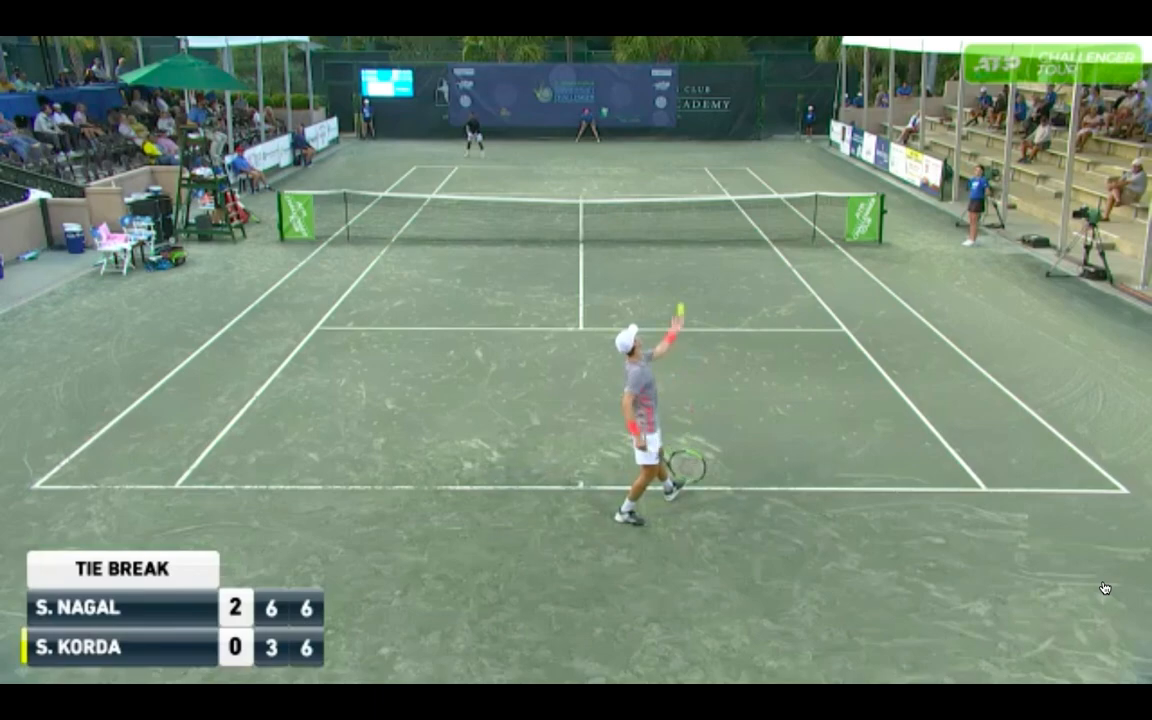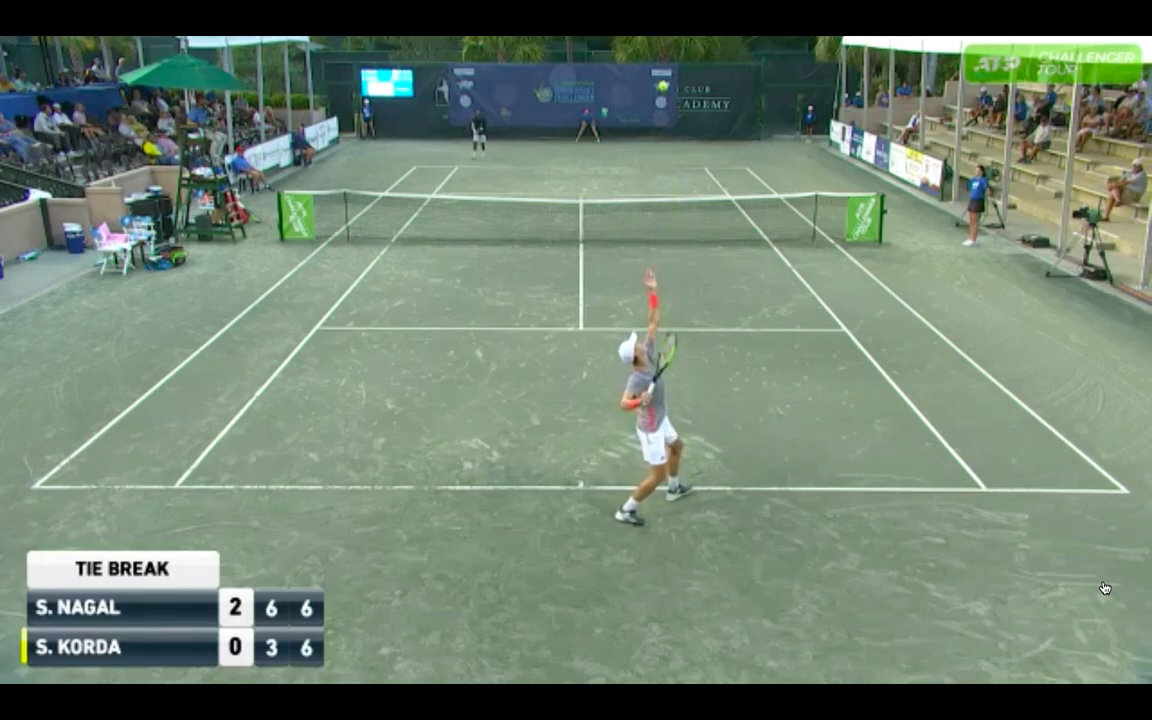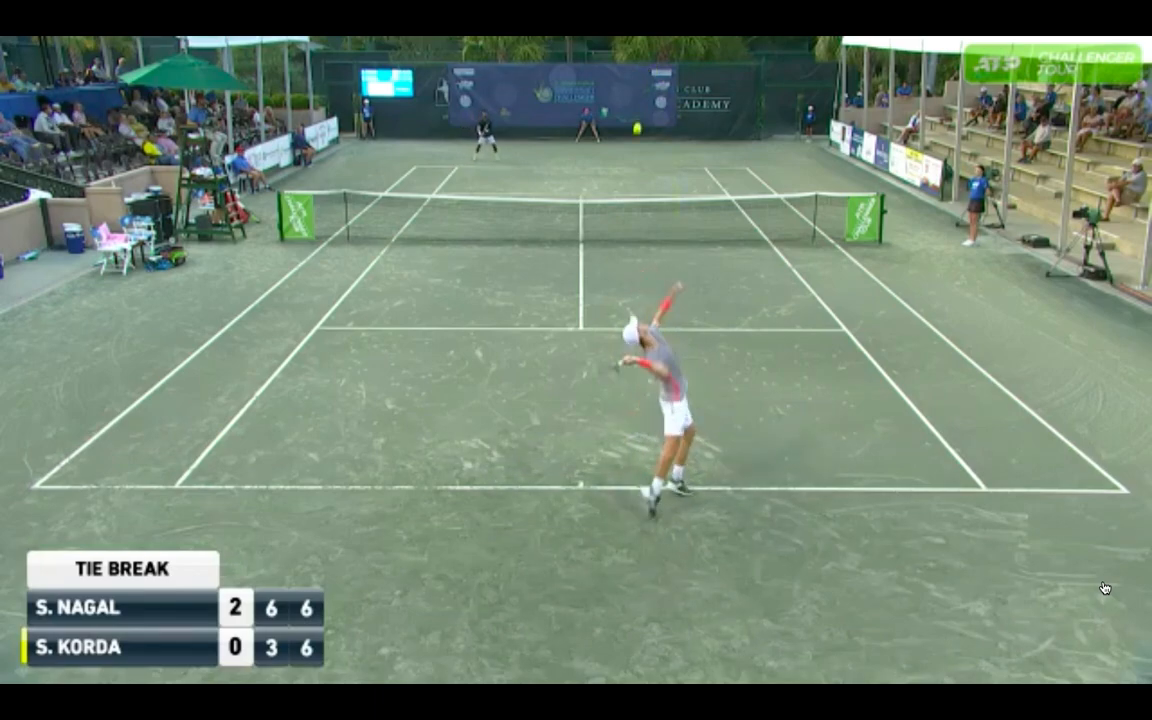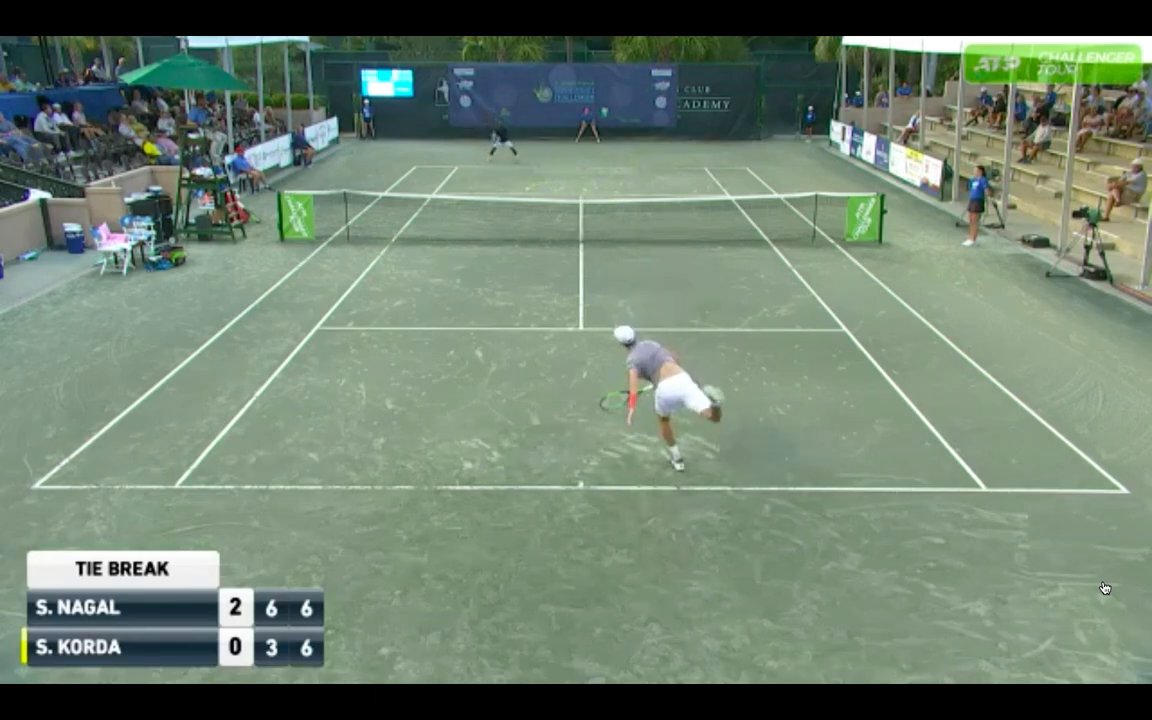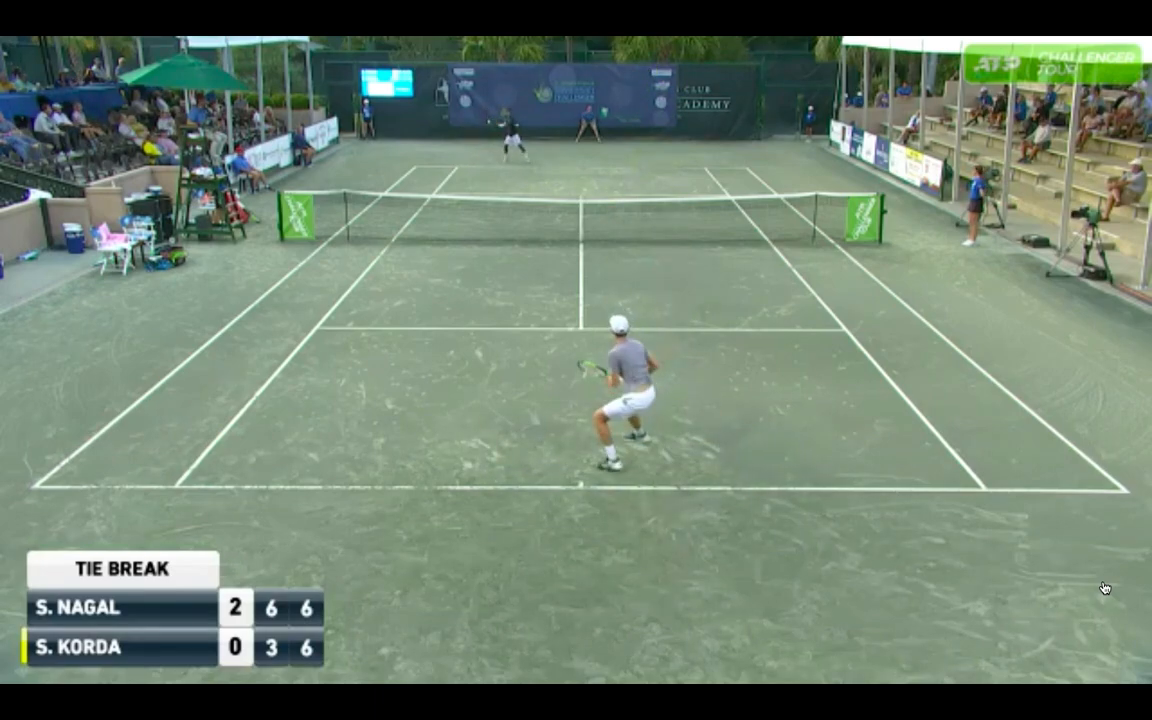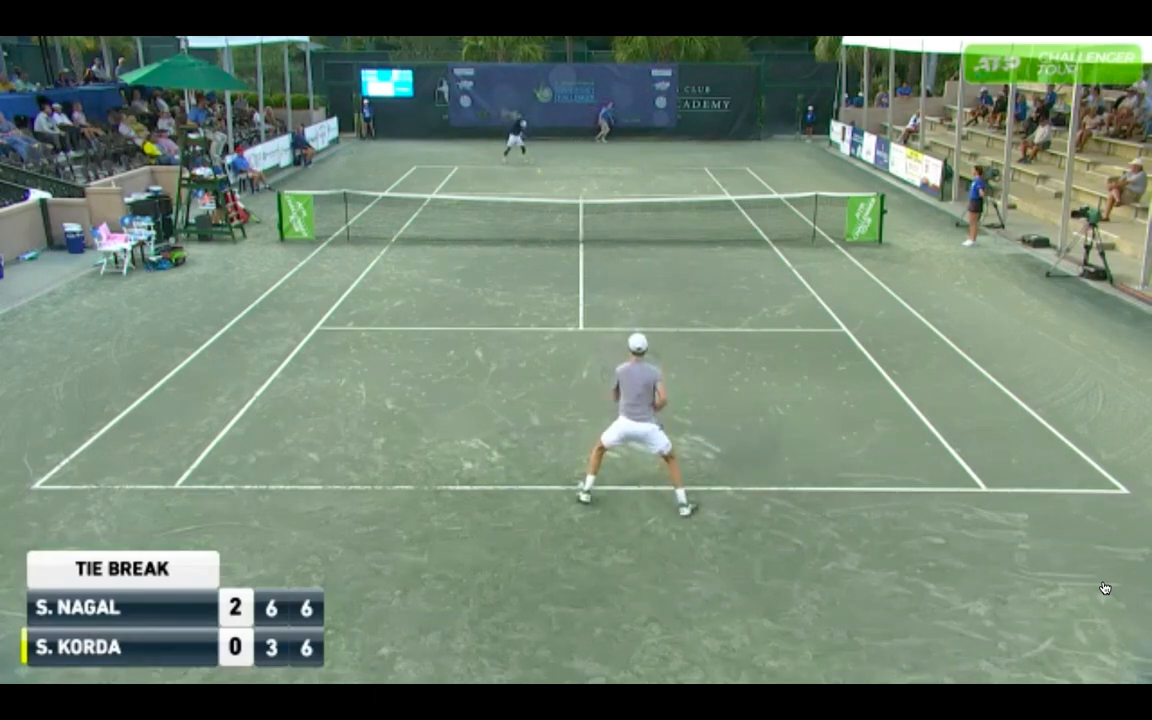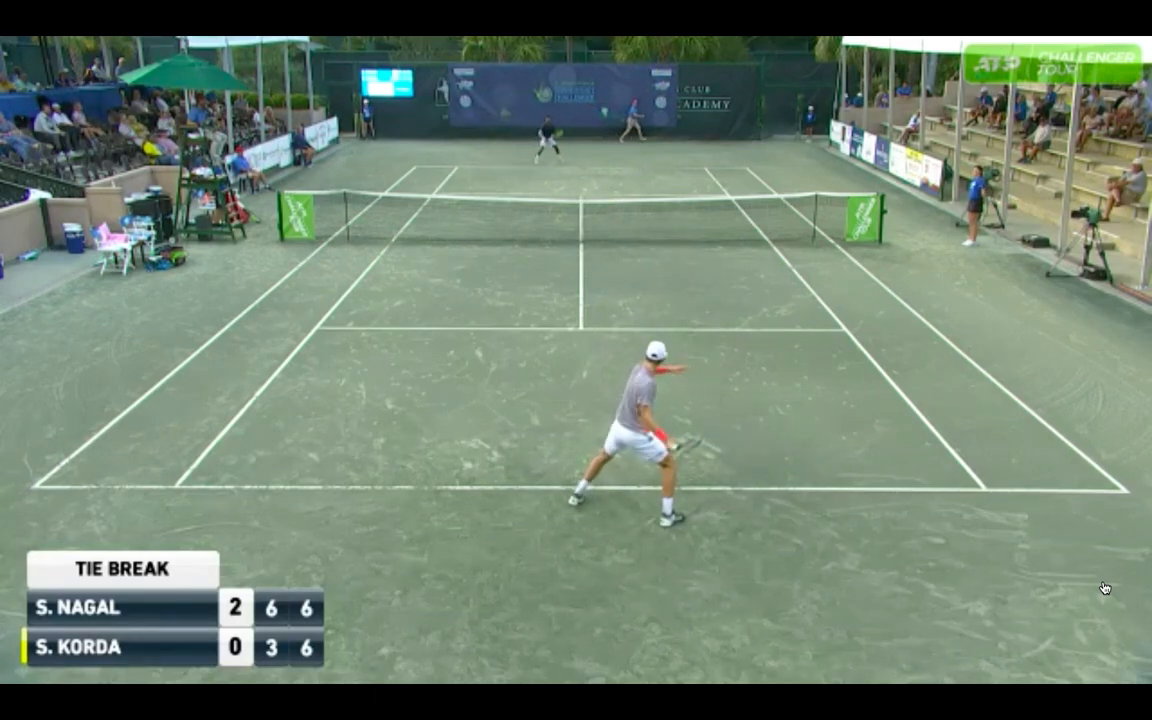
dt=0.5s
person 1, frame 1
left shoulder: (639, 359)
right shoulder: (634, 373)
left elbow: (658, 351)
right elbow: (626, 406)
left wrist: (673, 333)
right wrist: (636, 436)
left hip: (650, 423)
right hip: (644, 428)
left knee: (657, 454)
right knee: (647, 474)
left ankle: (669, 487)
right ankle: (624, 512)
person 1, frame 2
left shoulder: (648, 354)
right shoulder: (637, 378)
left elbow: (653, 322)
right elbow: (623, 403)
left wrist: (653, 291)
right wrist: (639, 401)
left hip: (661, 420)
right hip: (651, 428)
left knee: (677, 447)
right knee: (657, 475)
left ankle: (674, 489)
right ankle: (626, 511)
person 1, frame 3
left shoulder: (652, 333)
right shoulder: (651, 355)
left elbow: (659, 314)
right elbow: (664, 374)
left wrist: (672, 294)
right wrist: (638, 361)
left hip: (677, 398)
right hip: (674, 400)
left knee: (689, 434)
right knee: (671, 444)
left ankle: (675, 480)
right ankle: (654, 490)
person 1, frame 4
left shoulder: (632, 359)
right shoulder: (650, 344)
left elbow: (633, 380)
right elbow: (675, 358)
left wrist: (631, 408)
left hip: (665, 388)
right hip: (682, 379)
left knee: (663, 419)
right knee: (713, 415)
left ankle: (677, 458)
right ankle: (712, 399)
person 1, frame 5
left shoulder: (615, 353)
right shoulder: (638, 345)
left elbow: (613, 384)
right elbow: (655, 365)
left wrist: (611, 378)
left hip: (636, 398)
right hip: (649, 393)
left knee: (599, 418)
right knee: (630, 410)
left ankle: (613, 460)
right ankle: (640, 433)
person 1, frame 6
left shoulder: (620, 370)
right shoulder: (654, 371)
right elbow: (663, 400)
right wrist: (653, 410)
left hip: (625, 423)
right hip: (647, 426)
left knee: (599, 448)
right knee: (671, 458)
left ankle: (587, 490)
right ankle: (684, 504)
person 1, frame 7
left shoulder: (638, 368)
right shoulder: (649, 384)
right elbow: (645, 417)
left wrist: (669, 369)
right wrist: (664, 438)
left hip: (619, 428)
right hip: (637, 435)
left knee: (604, 456)
right knee: (669, 465)
left ankle: (578, 493)
right ankle: (667, 515)
